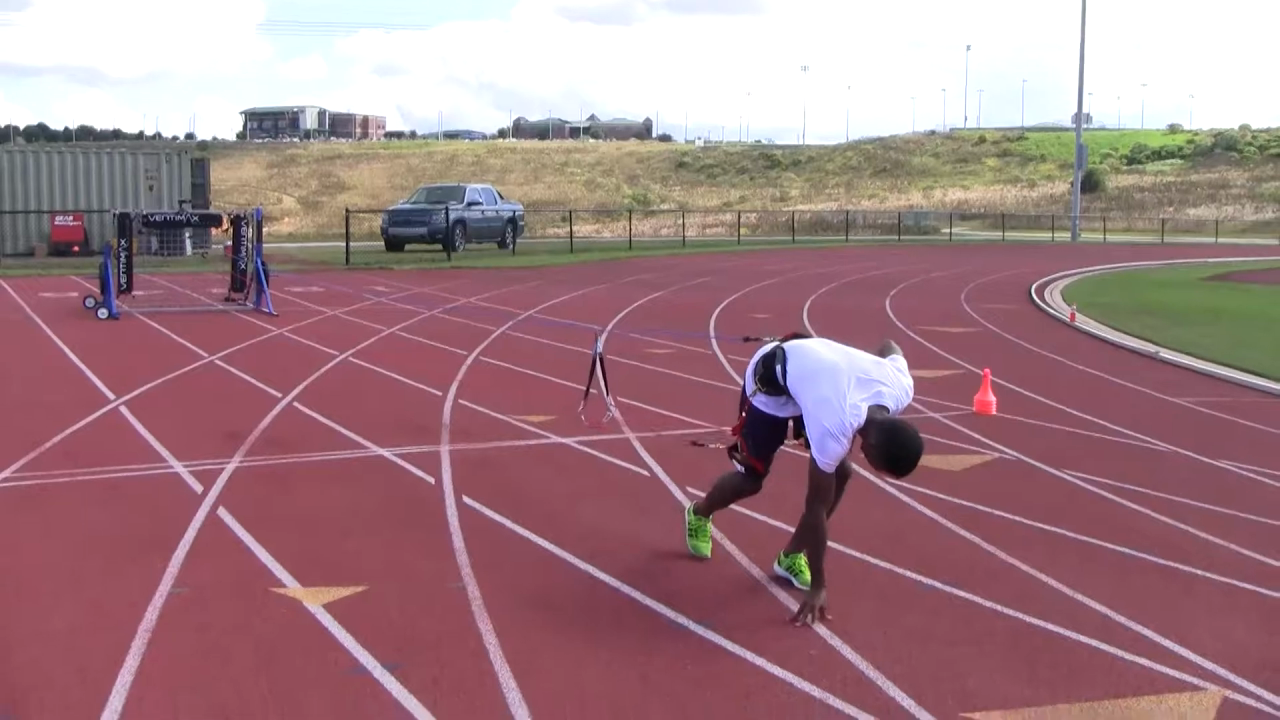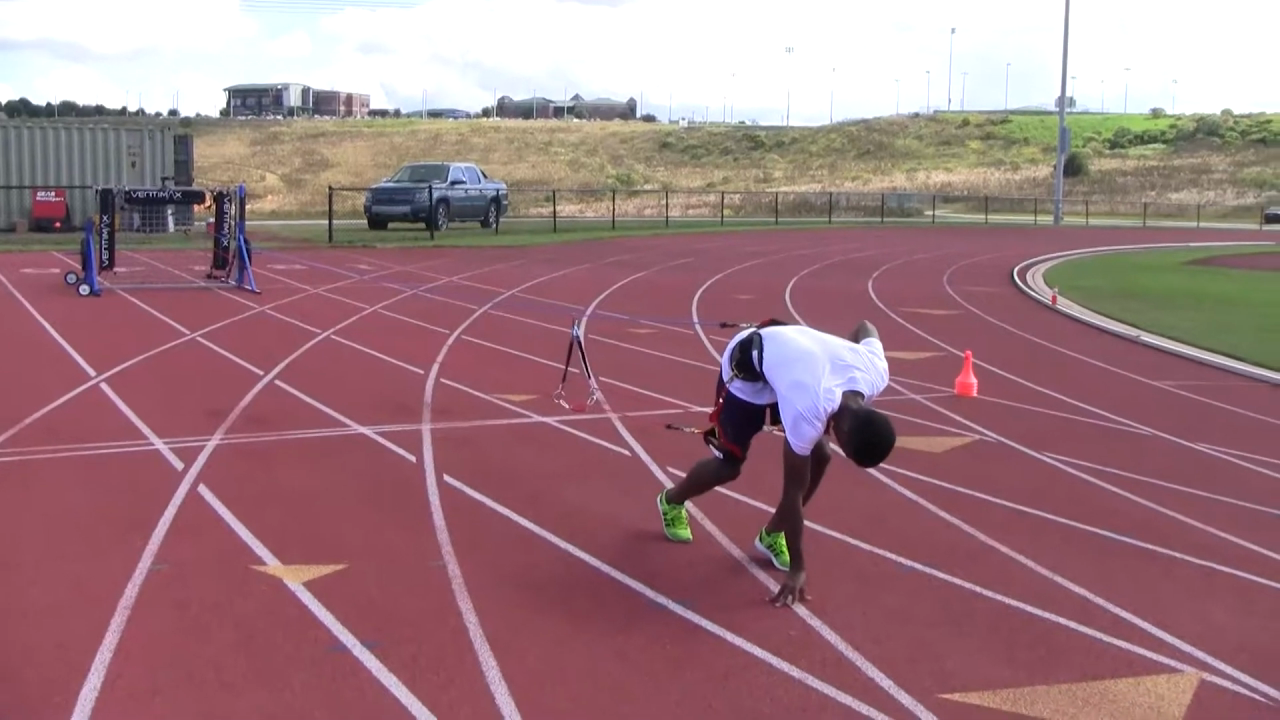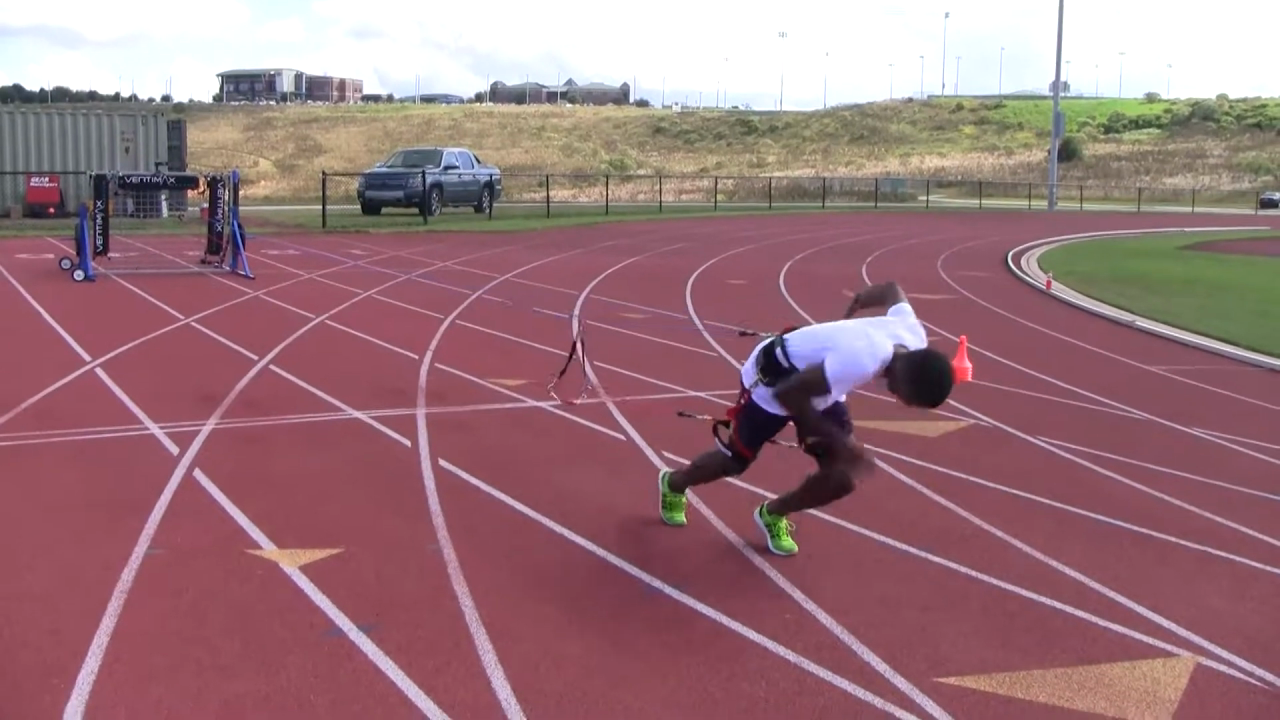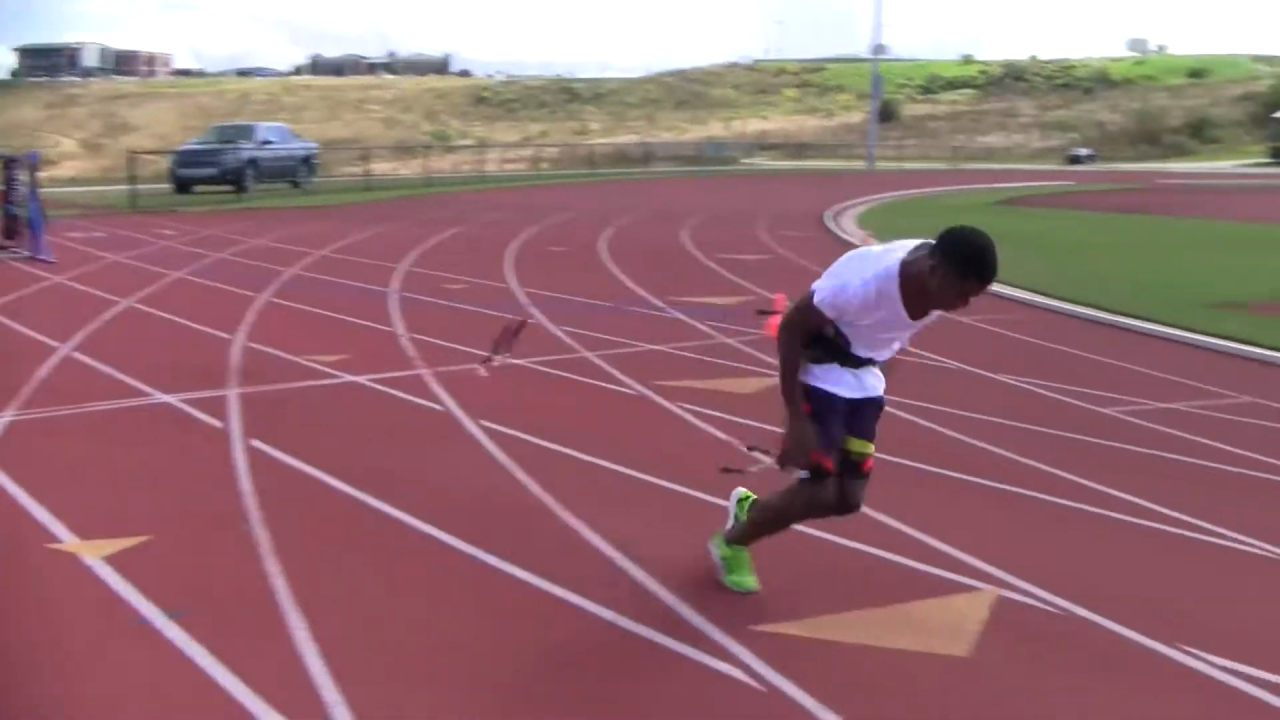
dt=0.4s
person 1, frame 1
left shoulder: (902, 388)
right shoulder: (835, 429)
left elbow: (890, 348)
right elbow: (817, 508)
right wrist: (818, 586)
left hip: (811, 363)
right hip: (770, 378)
left knee: (841, 472)
right knee: (751, 478)
left ankle: (792, 555)
right ankle: (699, 515)
person 1, frame 2
left shoulder: (876, 373)
right shoulder: (809, 414)
left elbow: (866, 328)
right elbow: (794, 492)
right wrist: (797, 568)
left hip: (787, 346)
right hip: (748, 363)
left knee: (820, 455)
right knee: (729, 465)
left ankle: (773, 534)
right ankle: (672, 501)
person 1, frame 3
left shoulder: (914, 337)
right shoulder: (863, 361)
left elbow: (892, 290)
right elbow: (785, 395)
left wrist: (852, 312)
right wrist: (836, 446)
left hip: (812, 372)
right hip: (774, 376)
left knee: (842, 480)
right knee: (736, 459)
left ankle: (773, 514)
right ankle: (674, 484)
person 1, frame 4
left shoulder: (953, 259)
right shoulder: (861, 276)
right elbow: (791, 328)
right wrist: (797, 417)
left hip: (866, 374)
right hip: (823, 372)
left knee: (845, 498)
right knee: (821, 494)
left ankle: (751, 509)
right ankle: (733, 543)
